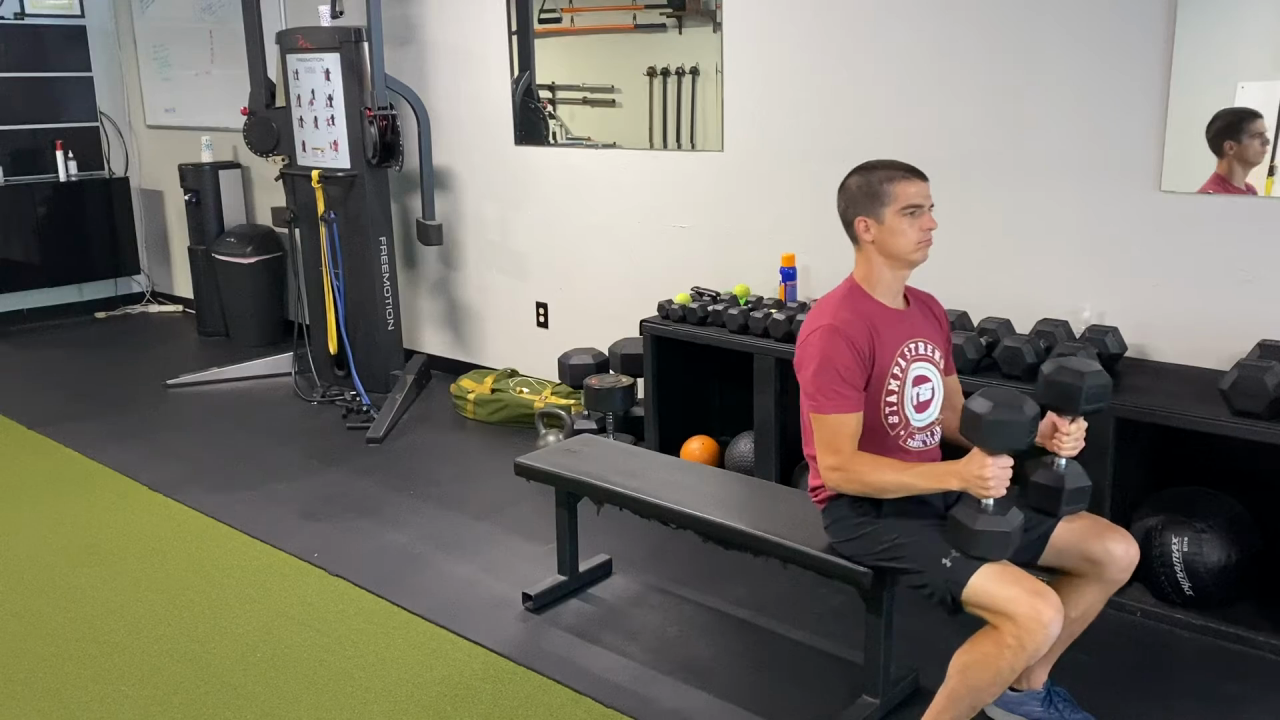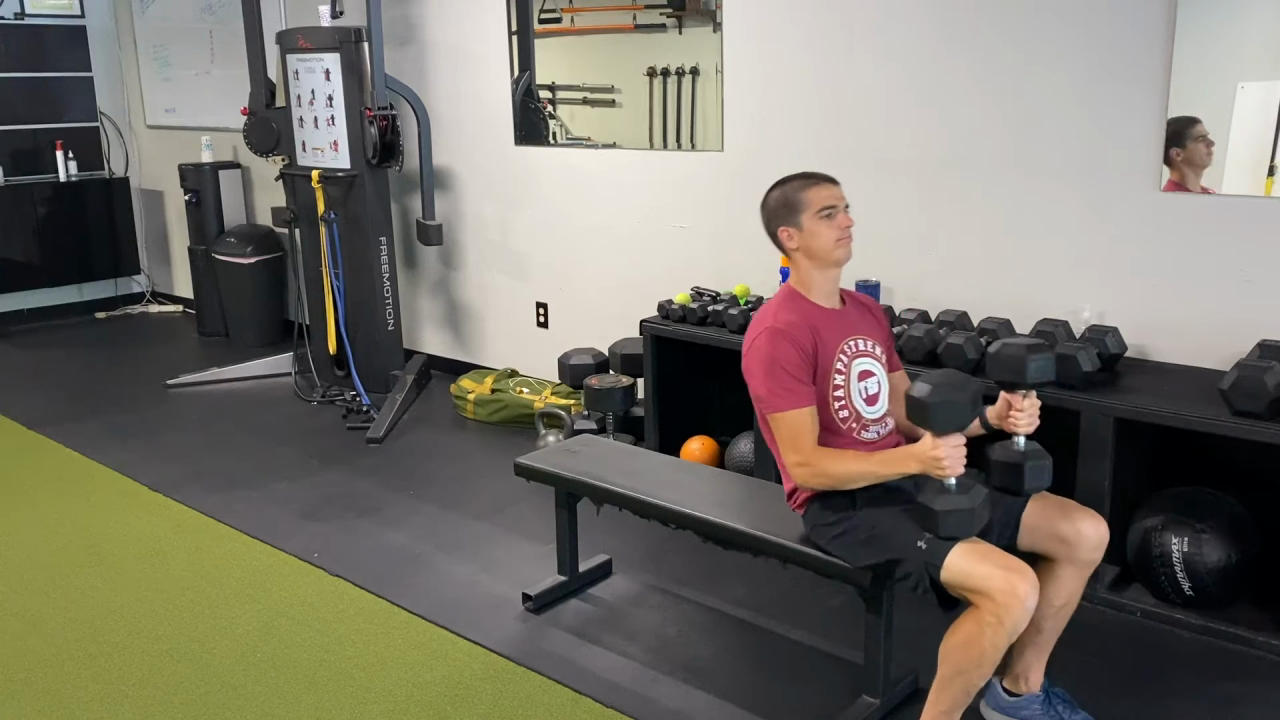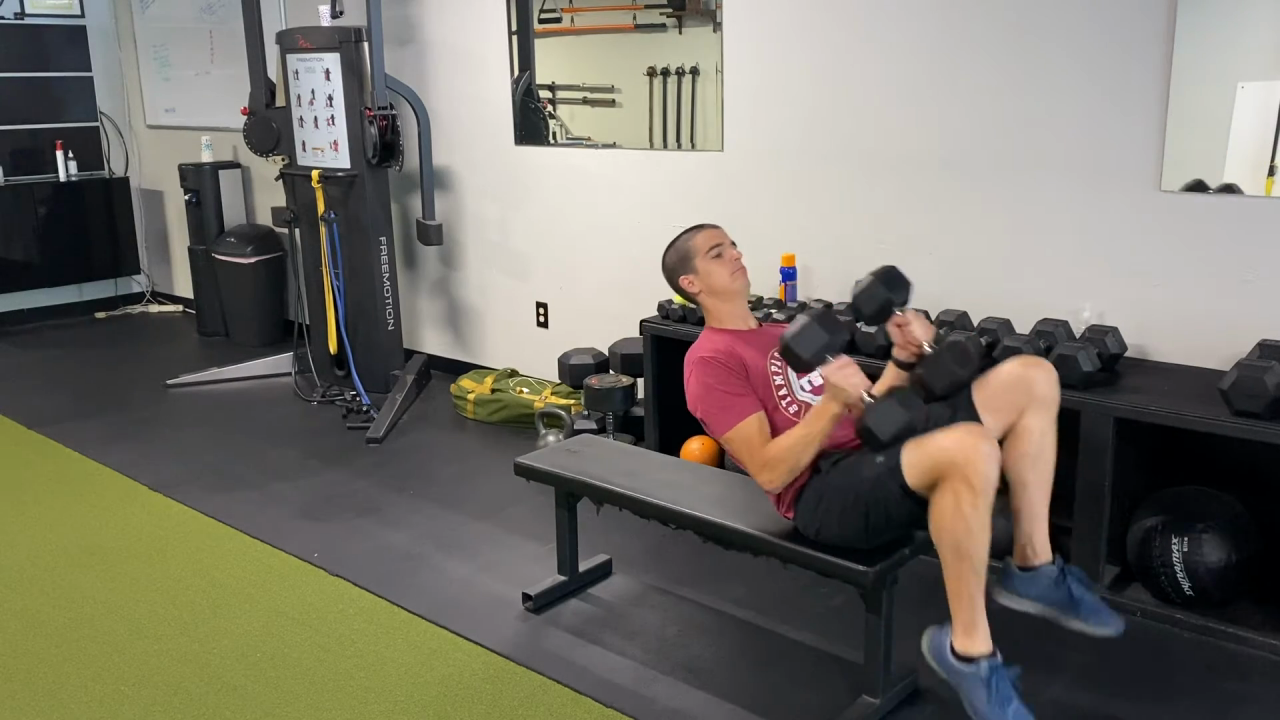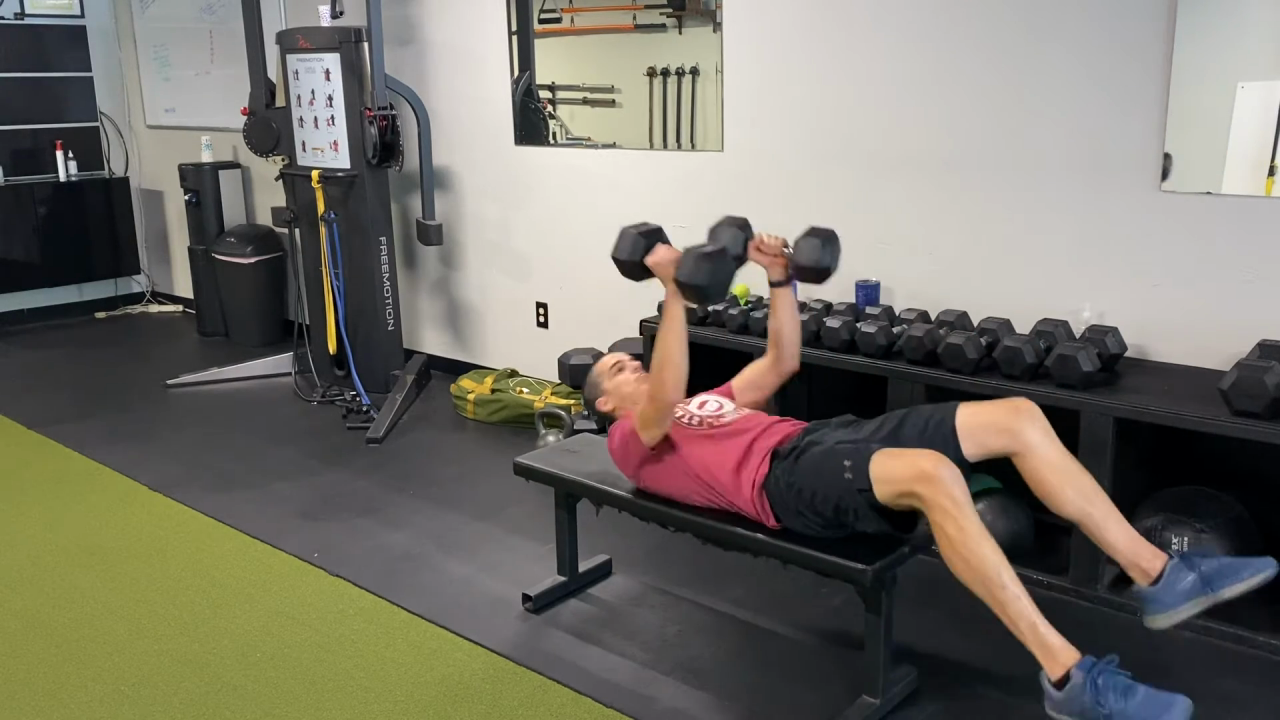
dt=0.5s
person 1, frame 1
left shoulder: (927, 310)
right shoulder: (835, 329)
left elbow: (956, 417)
right elbow: (838, 467)
left wrist: (1036, 432)
right wrist: (955, 475)
left hip: (932, 488)
right hip: (867, 508)
left knee: (1114, 554)
right knee: (1036, 615)
person 1, frame 2
left shoulder: (866, 311)
right shoulder: (778, 332)
left elbow: (907, 414)
right elbow: (804, 464)
left wrist: (989, 417)
right wrist: (913, 459)
left hip: (904, 478)
right hip: (842, 504)
left knee: (1085, 534)
right knee: (1012, 590)
person 1, frame 3
left shoulder: (783, 335)
right shoulder: (709, 360)
right elbow: (771, 470)
left wrist: (904, 358)
right wrist: (835, 400)
left hip: (875, 453)
right hip: (826, 491)
left knee: (1029, 375)
right knee: (973, 452)
left ankle: (1034, 567)
right ankle: (969, 649)
person 1, frame 4
left shoulder: (708, 397)
right shoulder: (632, 441)
left elbow: (783, 361)
right elbow: (667, 402)
left wrist: (779, 279)
right wrist: (674, 293)
left hip: (826, 437)
right hip: (786, 476)
left knee: (1017, 417)
right knee: (934, 476)
left ankle: (1156, 576)
